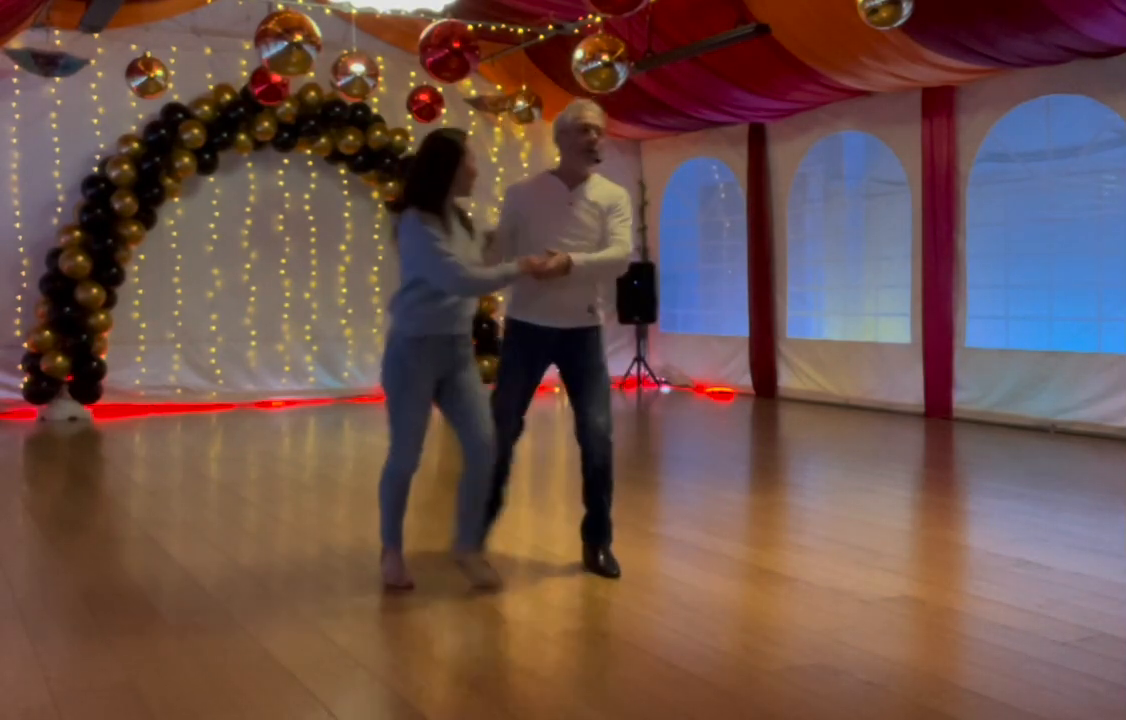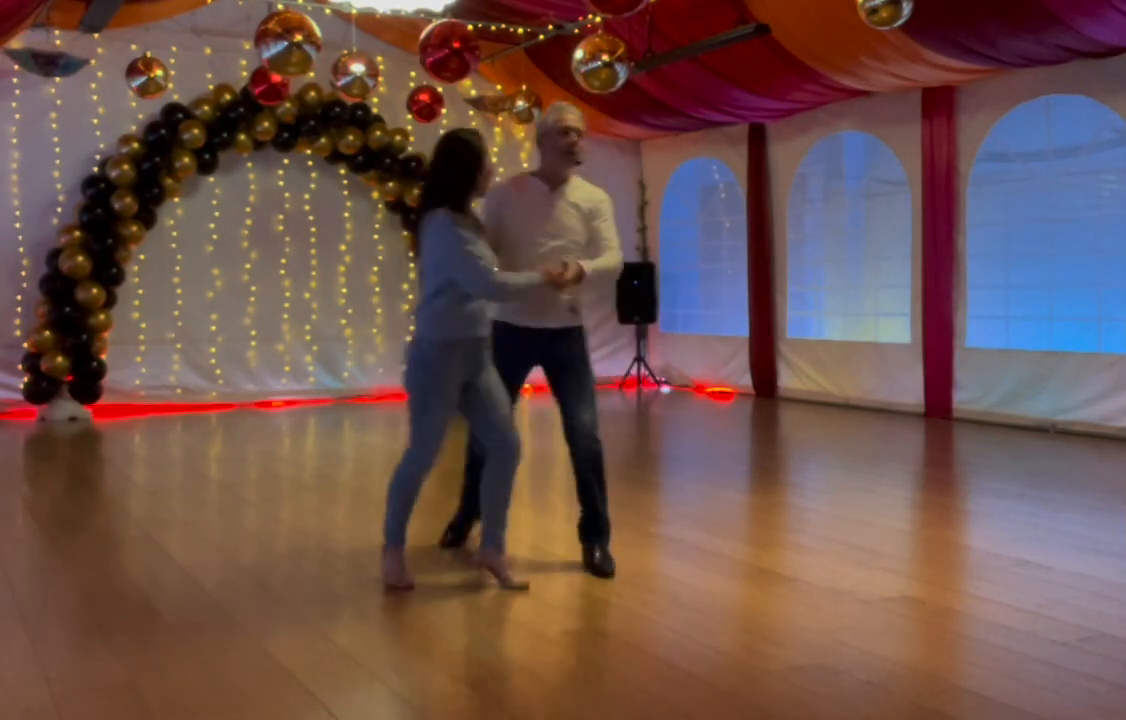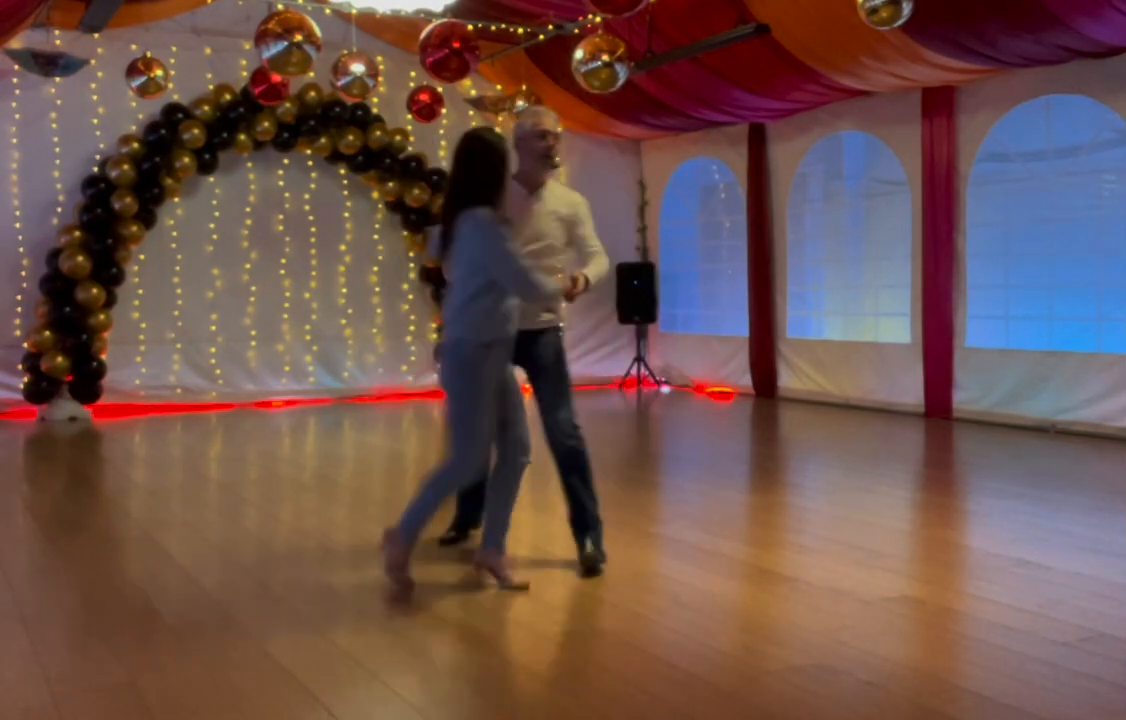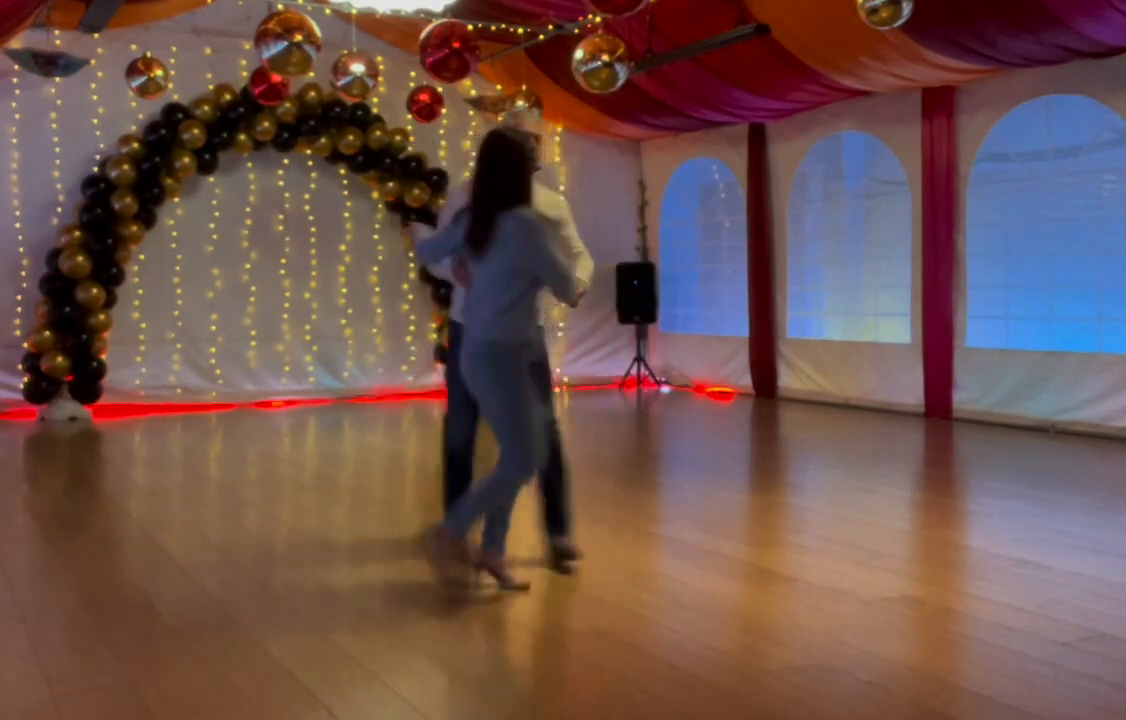
dt=0.1s
person 1, frame 1
left shoulder: (614, 197)
right shoulder: (523, 193)
left elbow: (621, 255)
right elbow: (497, 251)
left wrist: (571, 263)
left hip: (583, 331)
right hip: (526, 327)
left knee: (597, 432)
right knee: (503, 426)
left ankle: (598, 540)
right ankle: (483, 518)
person 1, frame 2
left shoulder: (594, 200)
right shoulder: (506, 194)
left elbow: (611, 255)
left wrist: (584, 269)
left hip: (564, 330)
right hip: (510, 328)
left knee: (584, 429)
left ankle: (596, 540)
right ankle: (467, 517)
person 1, frame 3
left shoulder: (571, 203)
left elbow: (597, 257)
left wrist: (583, 278)
left hip: (541, 330)
left knee: (563, 427)
left ankle: (588, 534)
right ankle: (467, 516)
person 1, frame 4
left shoulder: (552, 205)
right shoulder: (465, 197)
left elbow: (580, 257)
right elbow: (435, 256)
left wrist: (576, 281)
right wrist: (456, 270)
right hip: (471, 329)
left knee: (540, 424)
right knee: (460, 427)
left ankle: (558, 527)
person 2, frame 1
left shoulder: (460, 221)
right shoulder: (416, 222)
left elbow: (486, 258)
right elbow: (458, 280)
right wrist: (516, 270)
left hip: (458, 351)
right hip: (415, 349)
left knee: (483, 448)
right knee: (406, 457)
left ankle: (468, 547)
right ankle: (391, 550)
person 2, frame 2
left shoulder: (459, 222)
right shoulder: (442, 222)
right elbow: (486, 284)
right wrist: (540, 277)
left hip: (474, 354)
right hip: (438, 353)
left knee: (505, 447)
right knee: (422, 456)
left ankle: (492, 549)
right ankle: (394, 550)
person 2, frame 3
left shoulder: (463, 220)
right shoulder: (485, 221)
left elbow: (465, 266)
right elbow: (527, 286)
right wrist: (560, 285)
left hip: (488, 354)
right hip: (473, 354)
left knee: (516, 451)
right knee: (467, 462)
left ankle: (491, 550)
right ankle: (401, 539)
person 2, frame 4
left shoulder: (470, 220)
right shoulder: (527, 223)
left elbow: (431, 252)
right elbow: (568, 289)
left wrist: (418, 237)
right wrist: (573, 289)
left hip: (480, 350)
right hip: (504, 355)
left knee: (519, 453)
right knee: (525, 458)
left ankle: (491, 549)
right ankle: (450, 532)
